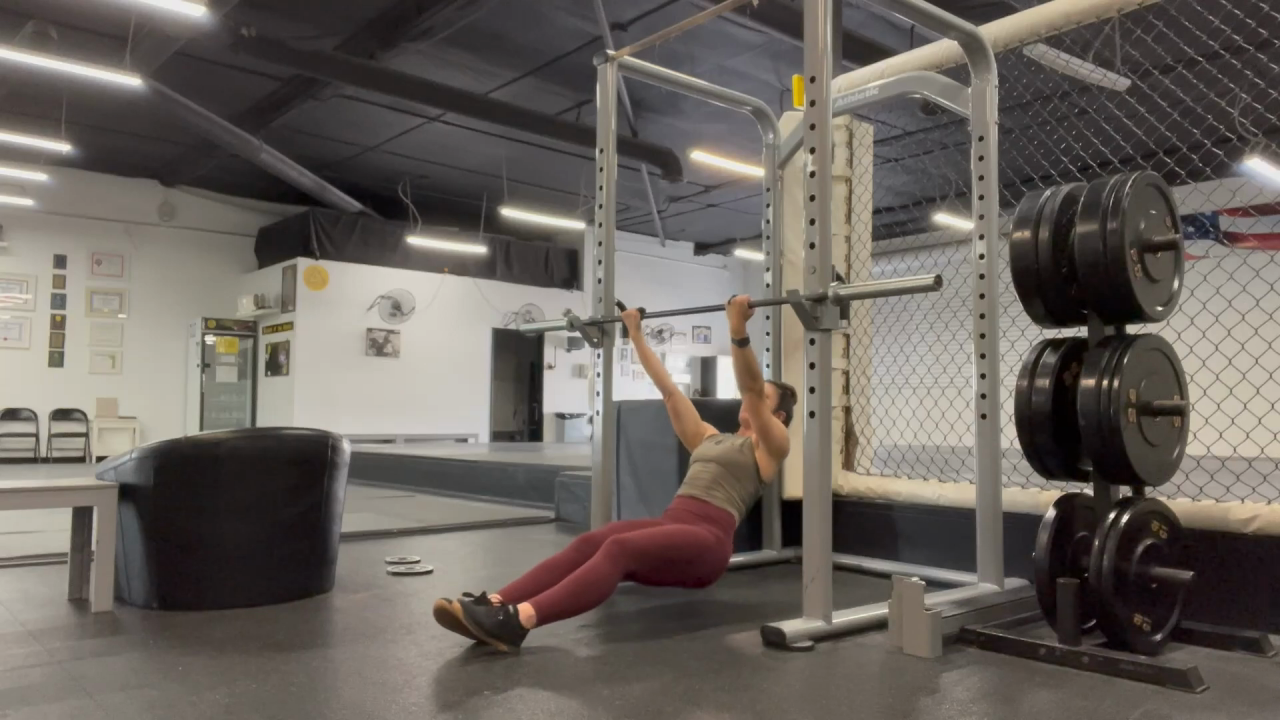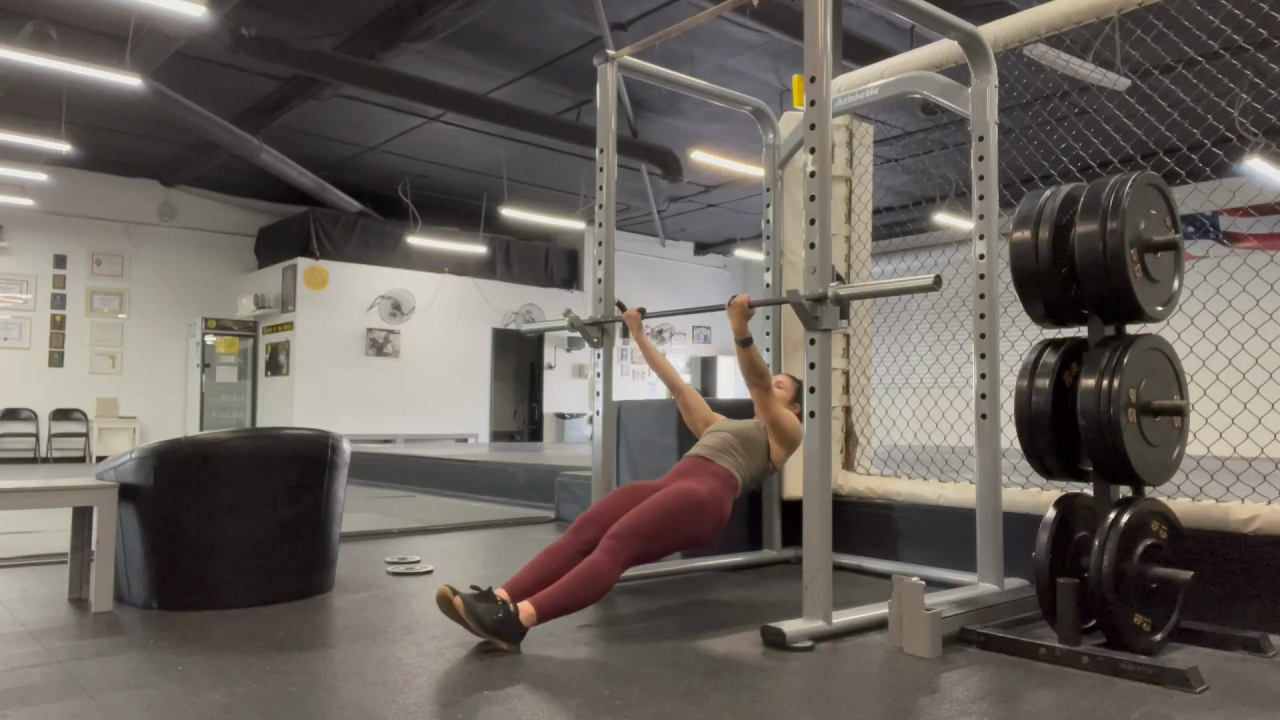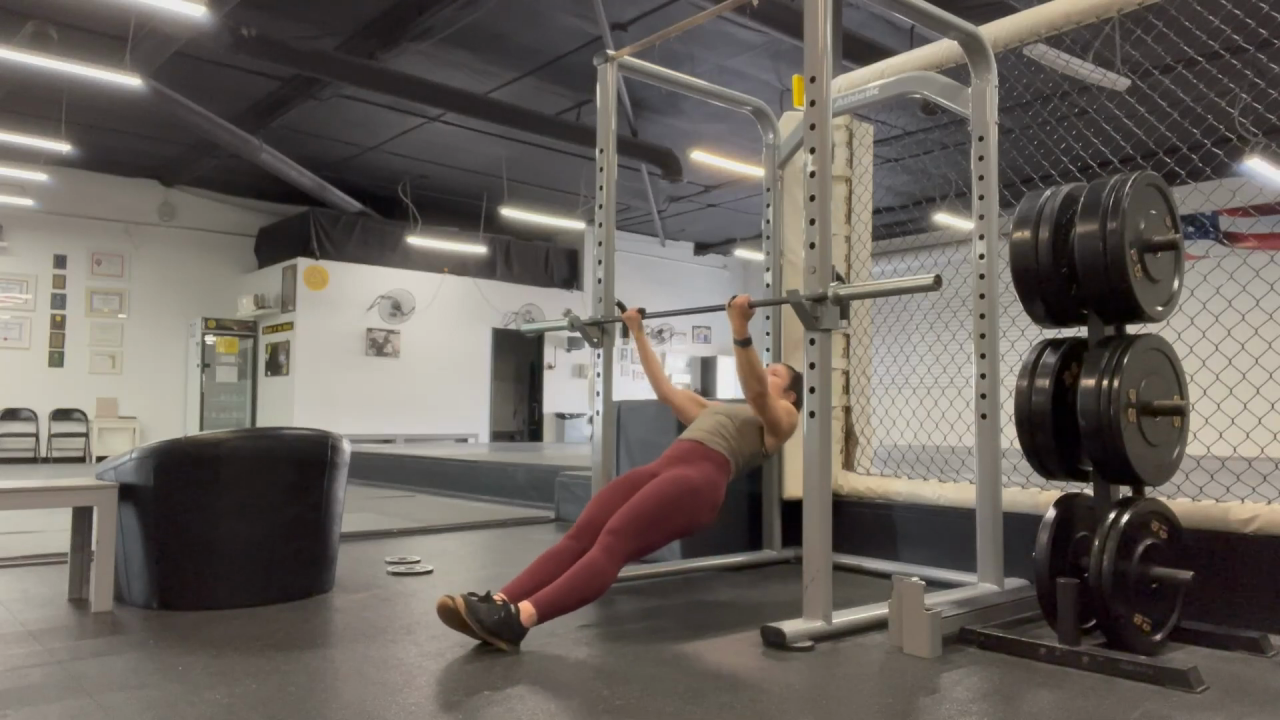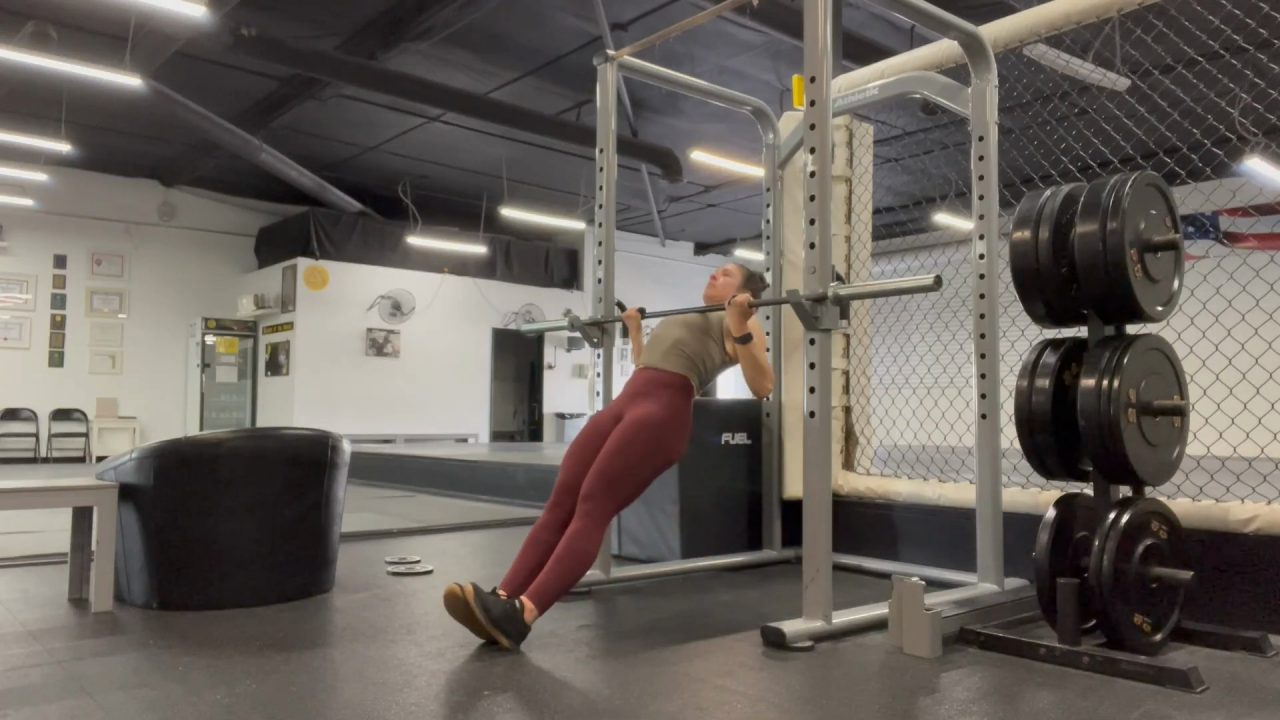
dt=0.5s
person 1, frame 1
left shoulder: (770, 446)
right shoulder: (709, 437)
left elbow: (754, 389)
right elbow: (669, 391)
left wrist: (738, 331)
right wrist: (637, 335)
left hip: (707, 540)
right hip: (671, 526)
left knee: (619, 550)
right knee: (587, 545)
left ankle: (517, 621)
right ankle: (493, 606)
person 1, frame 2
left shoulder: (786, 433)
right shoulder: (721, 424)
left elbow: (759, 384)
right elbow: (678, 387)
left wrist: (741, 330)
right wrist: (639, 334)
left hip: (705, 495)
right hip: (670, 482)
left knee: (617, 545)
right knee: (584, 531)
left ankle: (514, 619)
right ankle: (498, 600)
person 1, frame 3
left shoulder: (781, 418)
right shoulder: (718, 409)
left elbow: (757, 394)
right elbow: (666, 391)
left wrist: (741, 331)
right wrist: (639, 334)
left hip: (699, 479)
right hip: (661, 468)
left knee: (613, 543)
right knee: (580, 537)
left ankle: (517, 620)
right ankle: (497, 605)
person 1, frame 4
left shoulder: (735, 325)
right shoulder: (684, 322)
left elbow: (763, 387)
left wrist: (740, 325)
right wrist: (635, 331)
left hip: (664, 412)
right hip: (624, 403)
left knee: (592, 509)
right knee: (560, 506)
left ankle: (520, 616)
right ankle: (501, 601)
